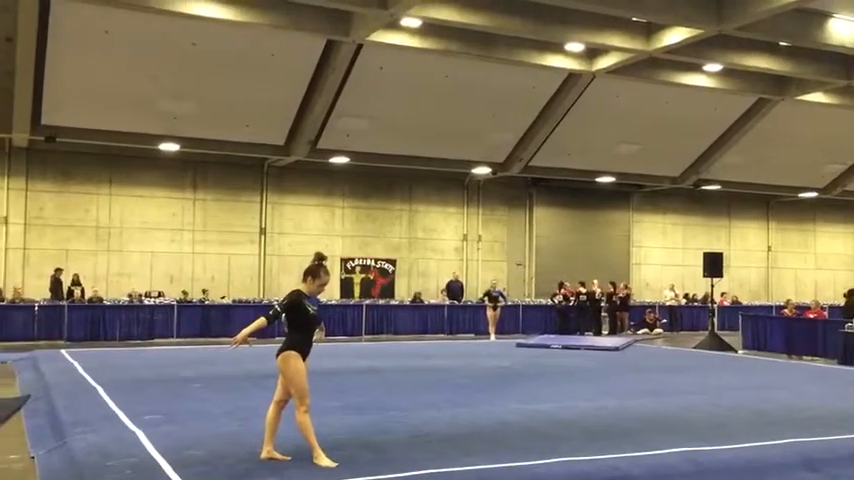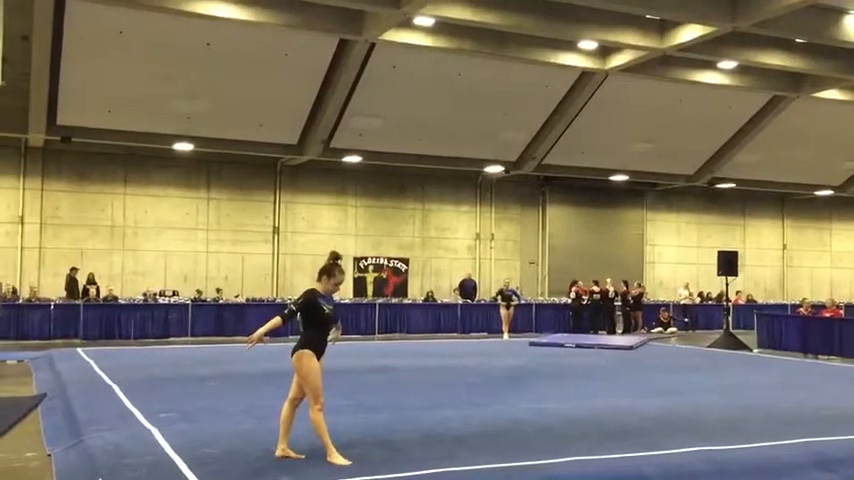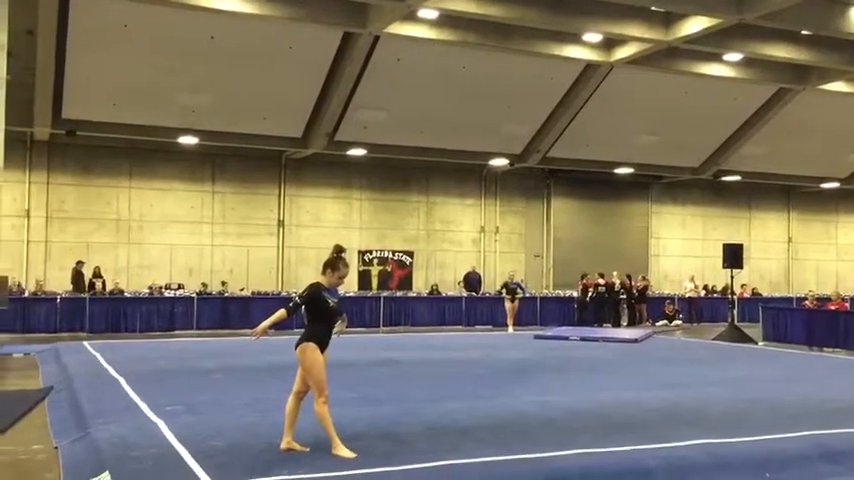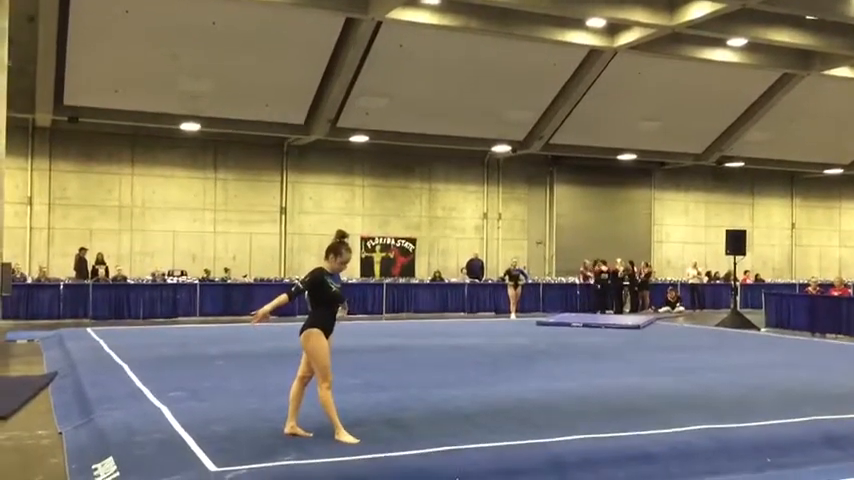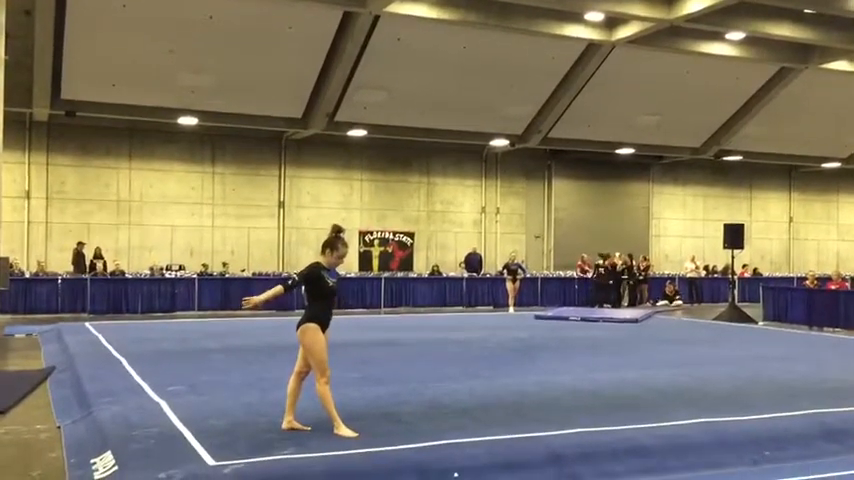
dt=0.4s
person 1, frame 1
left shoulder: (310, 300)
right shoulder: (295, 298)
right elbow: (271, 316)
left wrist: (319, 329)
right wrist: (246, 332)
left hip: (299, 355)
right hip: (290, 354)
left knee: (280, 401)
right knee: (303, 405)
left ankle: (268, 449)
right ankle: (317, 454)
person 1, frame 2
left shoulder: (327, 299)
right shoulder: (310, 297)
right elbow: (286, 315)
right wrist: (262, 331)
left hip: (314, 353)
right hip: (305, 353)
left knee: (294, 399)
right knee: (317, 403)
left ankle: (282, 447)
right ankle: (331, 453)
person 1, frame 3
left shoulder: (332, 292)
right shoulder: (314, 290)
right elbow: (290, 308)
left wrist: (342, 322)
right wrist: (266, 323)
left hip: (319, 347)
right hip: (309, 346)
left knee: (299, 392)
right knee: (321, 396)
left ankle: (287, 440)
right ankle: (336, 445)
person 1, frame 4
left shoulder: (335, 278)
right shoulder: (317, 275)
right elbow: (293, 293)
left wrist: (342, 306)
right wrist: (268, 307)
left hip: (323, 332)
right hip: (314, 331)
left knee: (303, 377)
right knee: (325, 382)
left ankle: (291, 425)
right ankle: (339, 430)
person 1, frame 5
left shoulder: (331, 273)
right shoulder: (314, 270)
right elbow: (289, 285)
right wrist: (262, 298)
left hip: (319, 327)
right hip: (310, 326)
left knee: (300, 372)
right knee: (323, 377)
left ankle: (288, 419)
right ankle: (338, 425)
